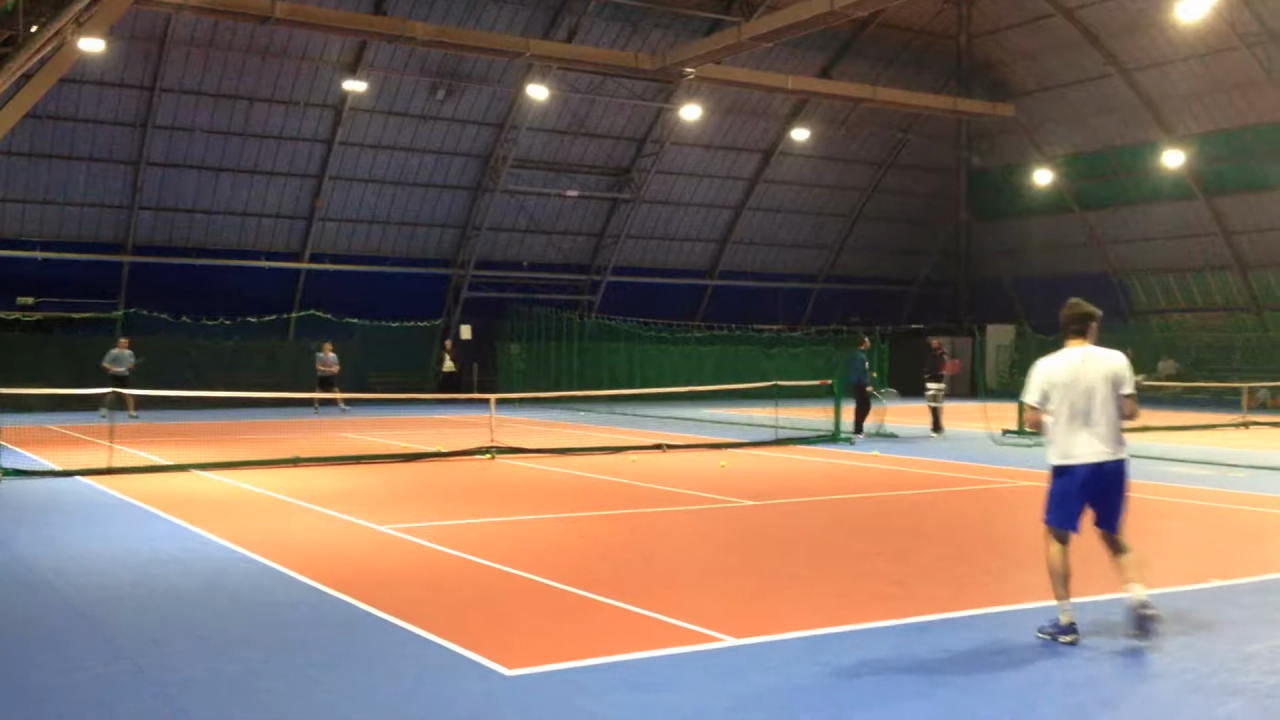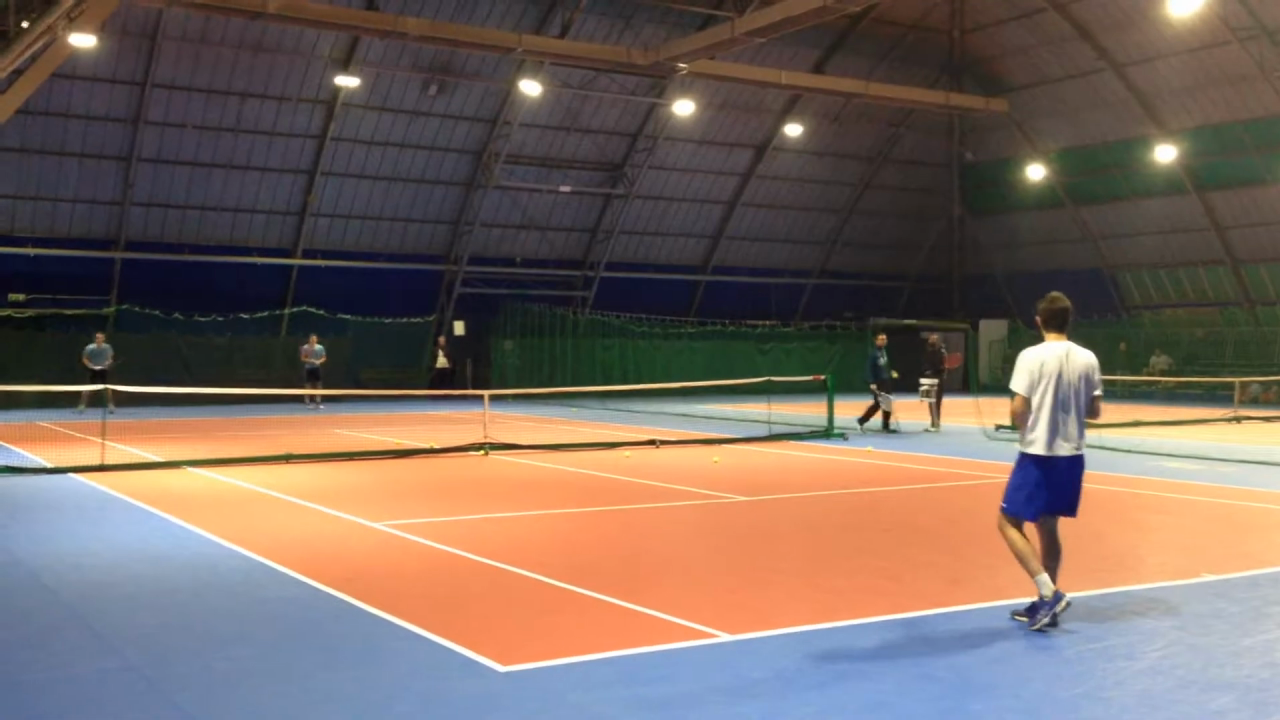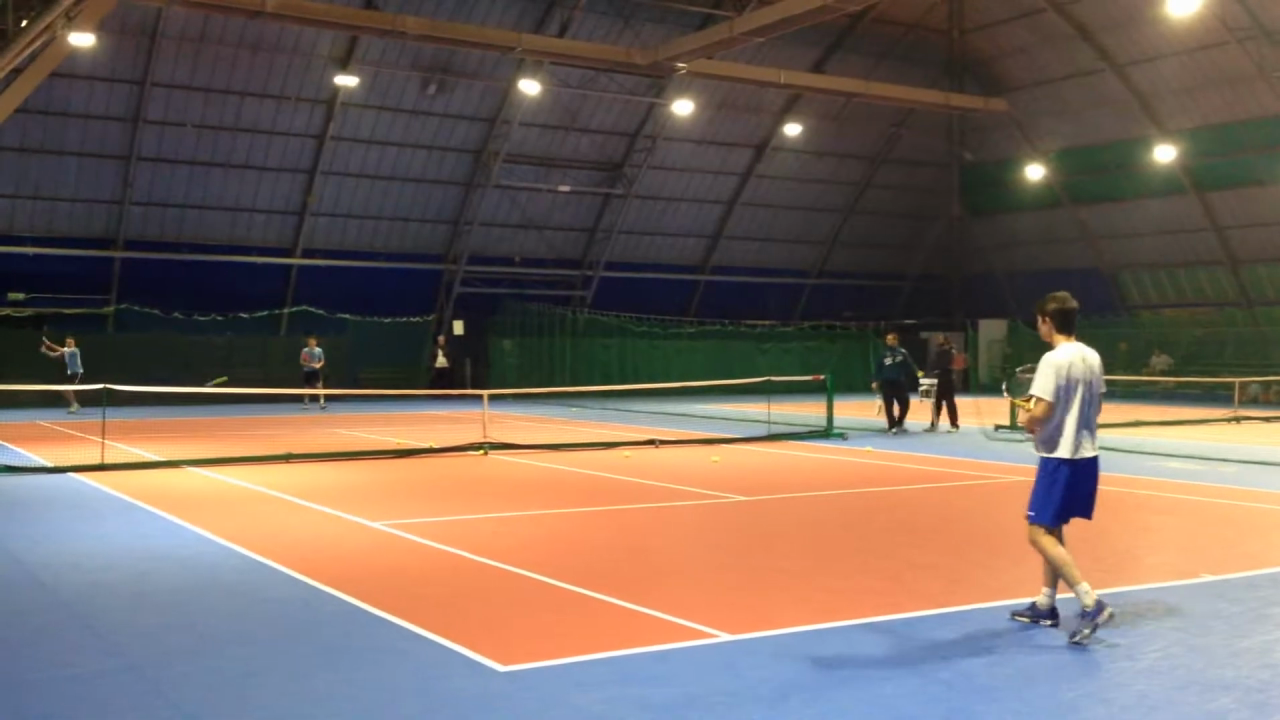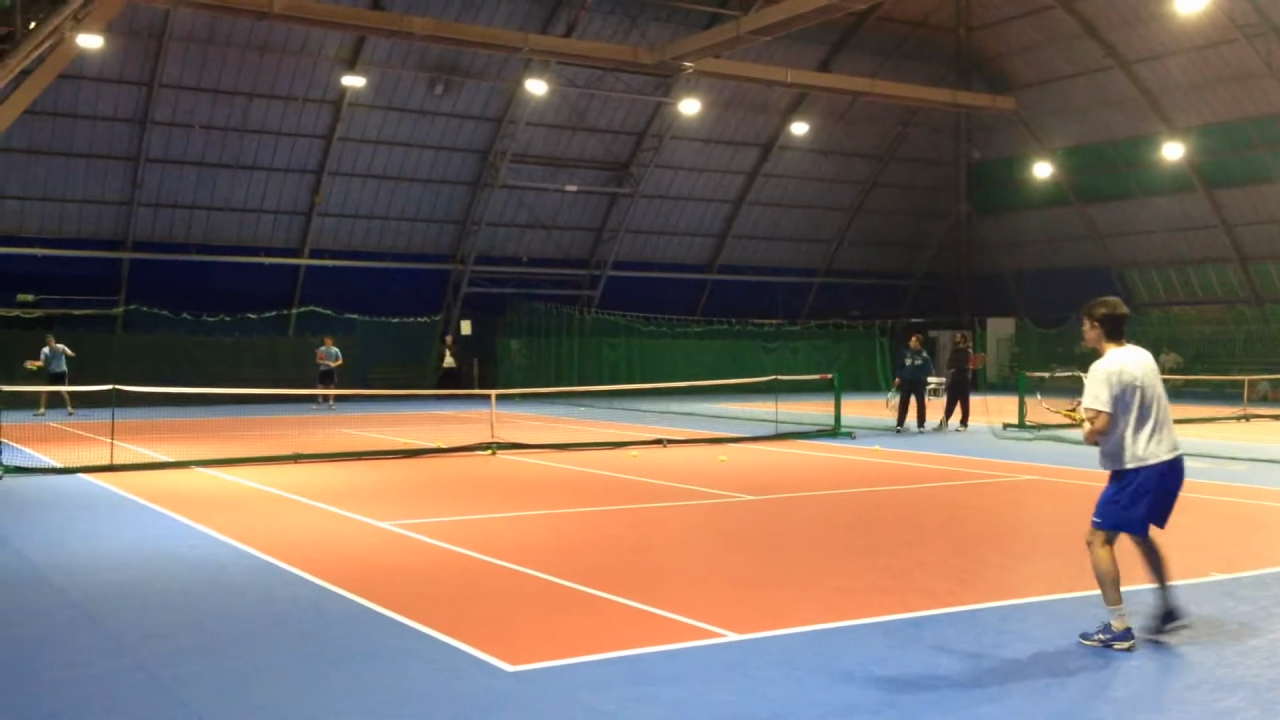
dt=0.5s
person 1, frame 1
left shoulder: (1046, 366)
right shoulder: (1116, 360)
left elbow: (1032, 421)
right elbow: (1129, 412)
left hip: (1071, 465)
right hip: (1111, 462)
left knee: (1056, 538)
right knee: (1114, 538)
left ankle: (1065, 622)
right ankle: (1139, 601)
person 1, frame 2
left shoulder: (1032, 356)
right shoulder: (1088, 359)
left elbow: (1018, 408)
right elbow: (1094, 412)
left wrist: (1023, 426)
left hip: (1038, 456)
right hip: (1072, 456)
left knee: (1009, 522)
right knee: (1047, 528)
left ankle: (1050, 593)
right ankle: (1045, 602)
person 1, frame 3
left shoulder: (1054, 359)
right shoulder: (1092, 357)
left elbow: (1041, 413)
left wrist: (1028, 423)
left hip: (1060, 459)
right hip: (1086, 457)
left knee: (1040, 534)
right knee: (1052, 530)
left ankle: (1091, 603)
right ankle: (1046, 606)
person 1, frame 4
left shoulder: (1103, 368)
right shoulder: (1144, 357)
left elbow: (1100, 426)
left wrist: (1087, 432)
right wrist: (1094, 420)
left hip: (1137, 468)
right hip: (1168, 461)
left knee: (1098, 539)
right knee: (1138, 532)
left ankle: (1119, 628)
right ankle: (1167, 607)
